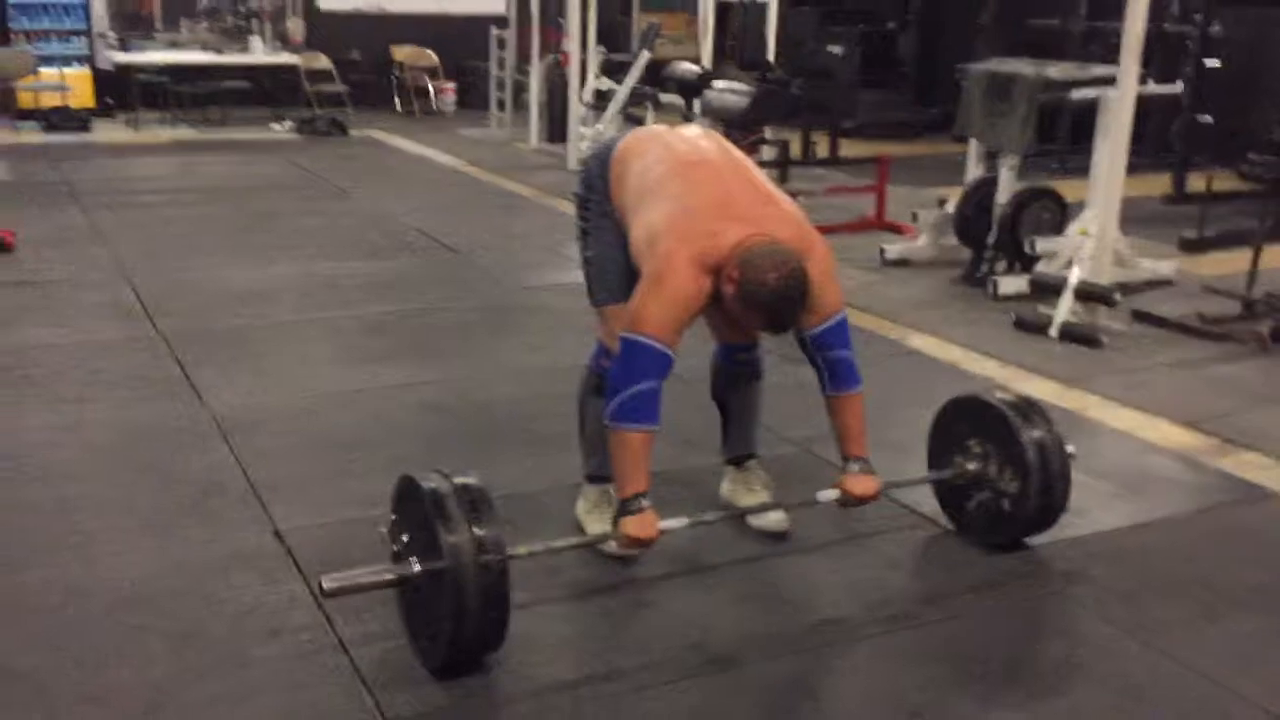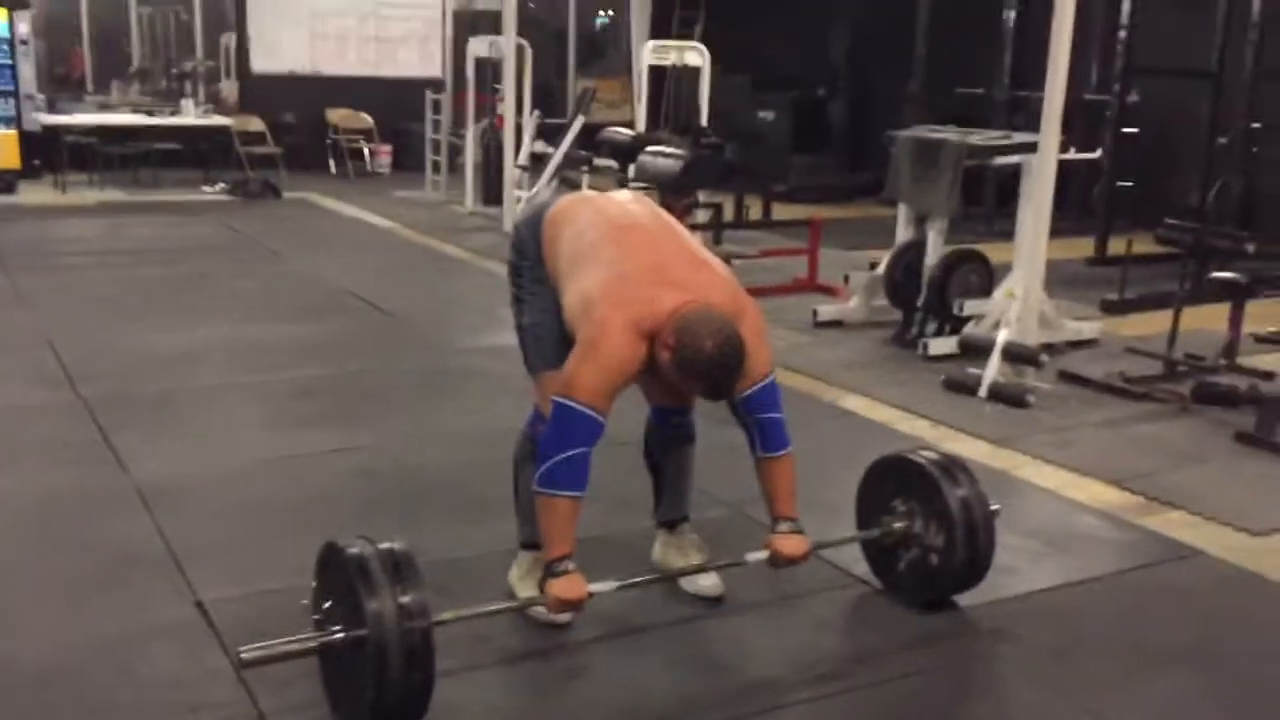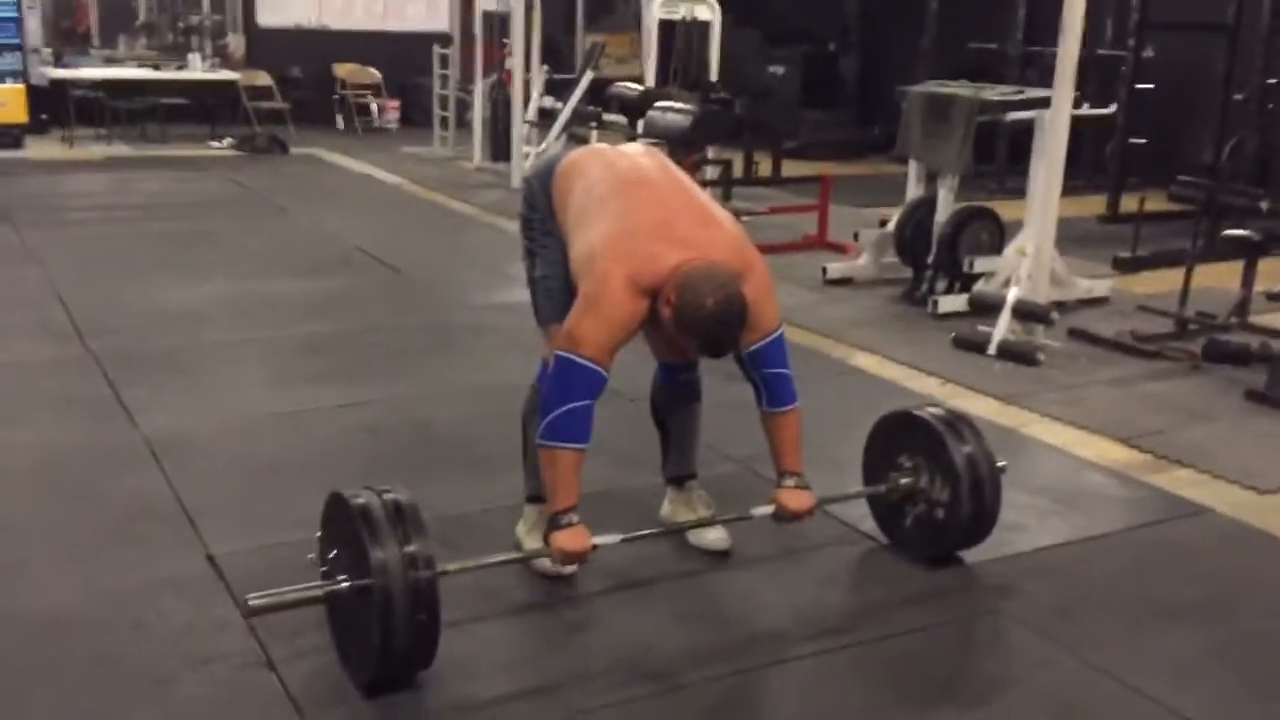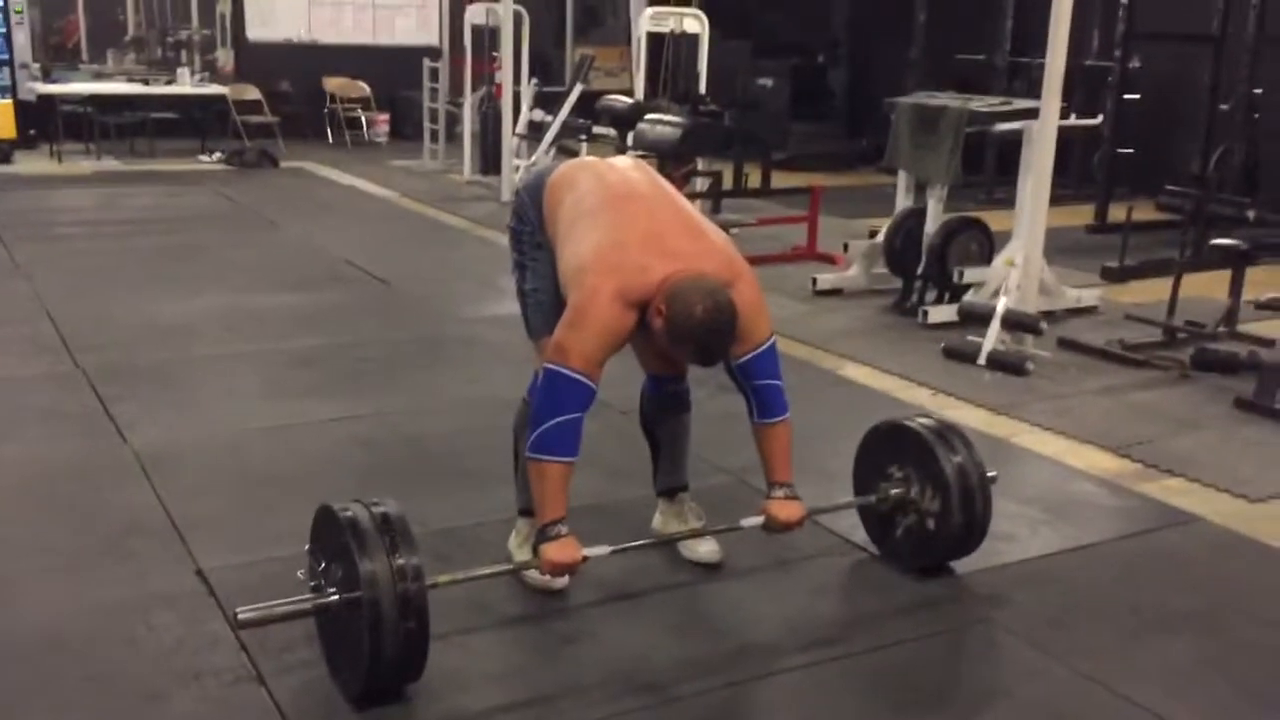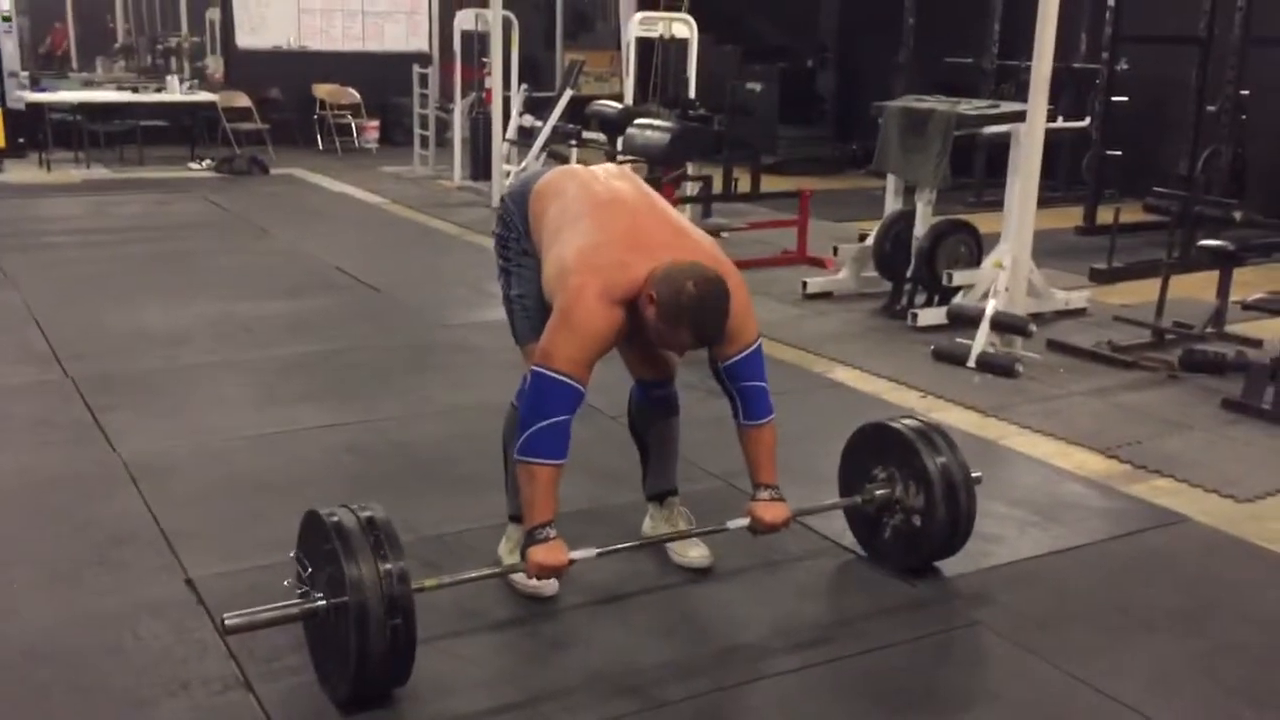
dt=0.4s
person 1, frame 1
left shoulder: (807, 253)
right shoulder: (682, 265)
left elbow: (835, 356)
right elbow: (637, 378)
left wrist: (857, 463)
right wrist: (634, 502)
left knee: (740, 340)
right knee: (623, 345)
left ankle: (741, 470)
right ankle: (598, 489)
person 1, frame 2
left shoulder: (739, 315)
right shoulder: (616, 333)
left elbow: (765, 419)
right elbow: (568, 443)
left wrist: (786, 524)
right wrist: (561, 565)
right hip: (546, 239)
left knee: (673, 405)
right knee: (558, 409)
left ankle: (674, 534)
right ankle: (532, 556)
person 1, frame 3
left shoulder: (746, 273)
right shoulder: (619, 285)
left elbow: (772, 374)
right elbow: (570, 396)
left wrist: (792, 479)
right wrist: (566, 519)
left knee: (679, 362)
right knee: (567, 363)
left ankle: (682, 491)
right ankle: (540, 510)
person 1, frame 4
left shoulder: (735, 285)
right shoulder: (606, 297)
left elbow: (764, 385)
right elbow: (559, 407)
left wrist: (782, 490)
right wrist: (554, 531)
left knee: (668, 373)
right knee: (558, 377)
left ankle: (674, 504)
right ankle: (531, 524)
person 1, frame 5
left shoulder: (722, 285)
right shoulder: (593, 300)
left elbow: (749, 386)
right elbow: (547, 410)
left wrist: (767, 491)
right wrist: (542, 533)
left knee: (657, 375)
right knee: (547, 382)
left ankle: (664, 509)
right ankle: (520, 529)
